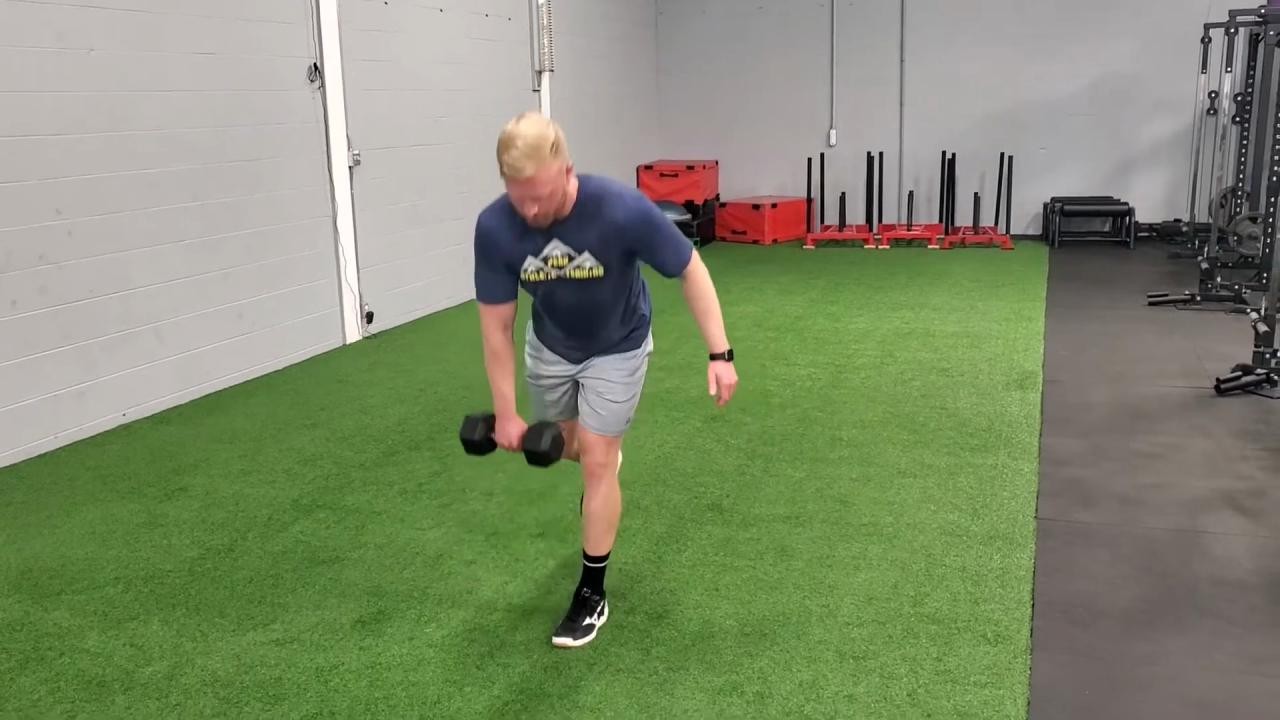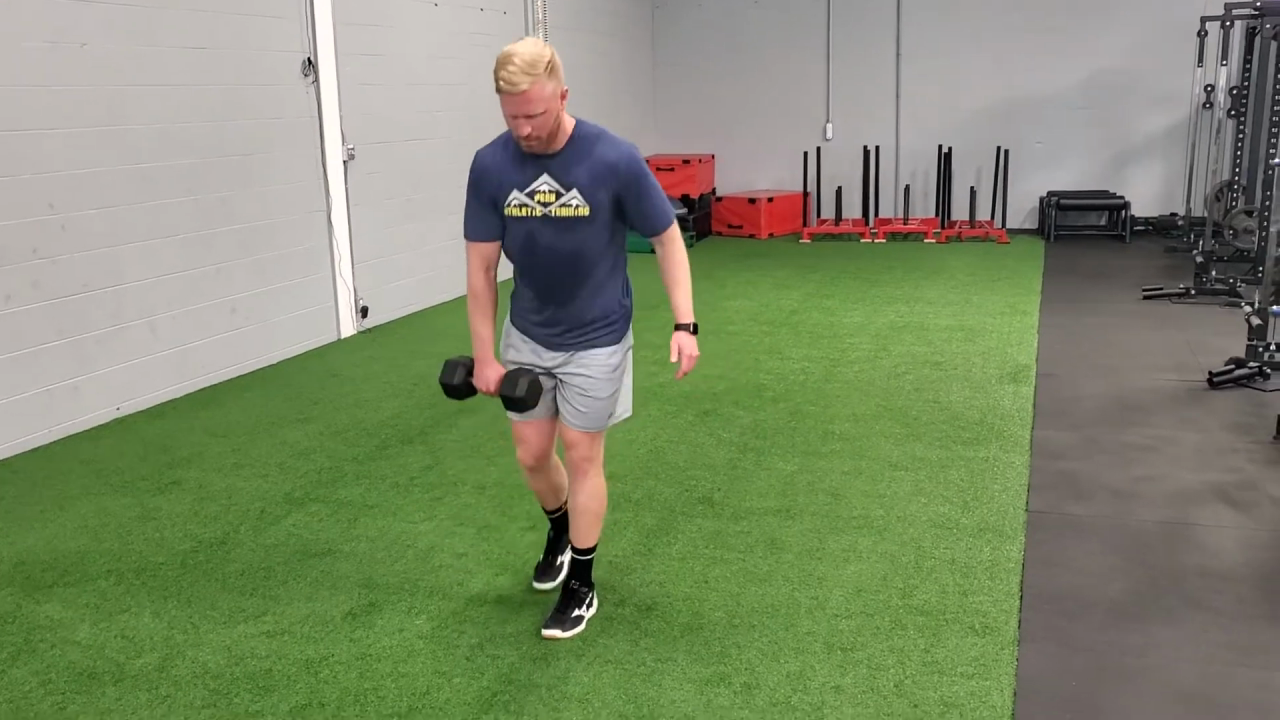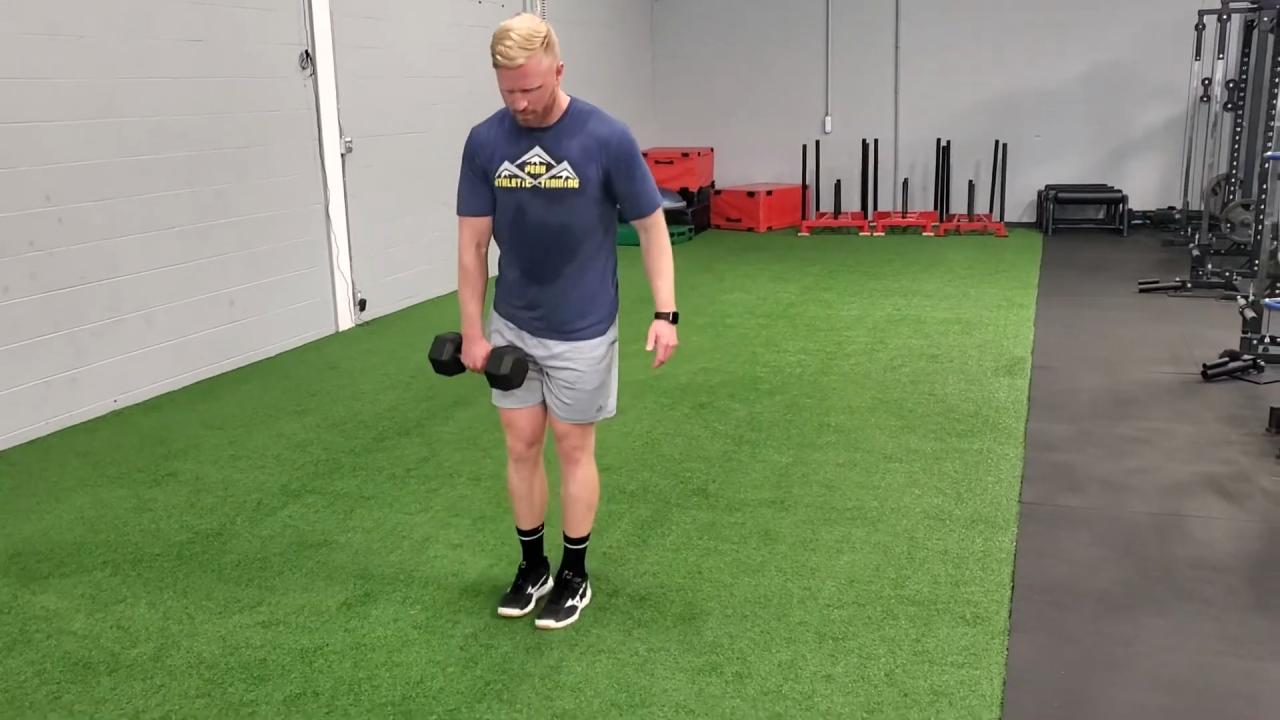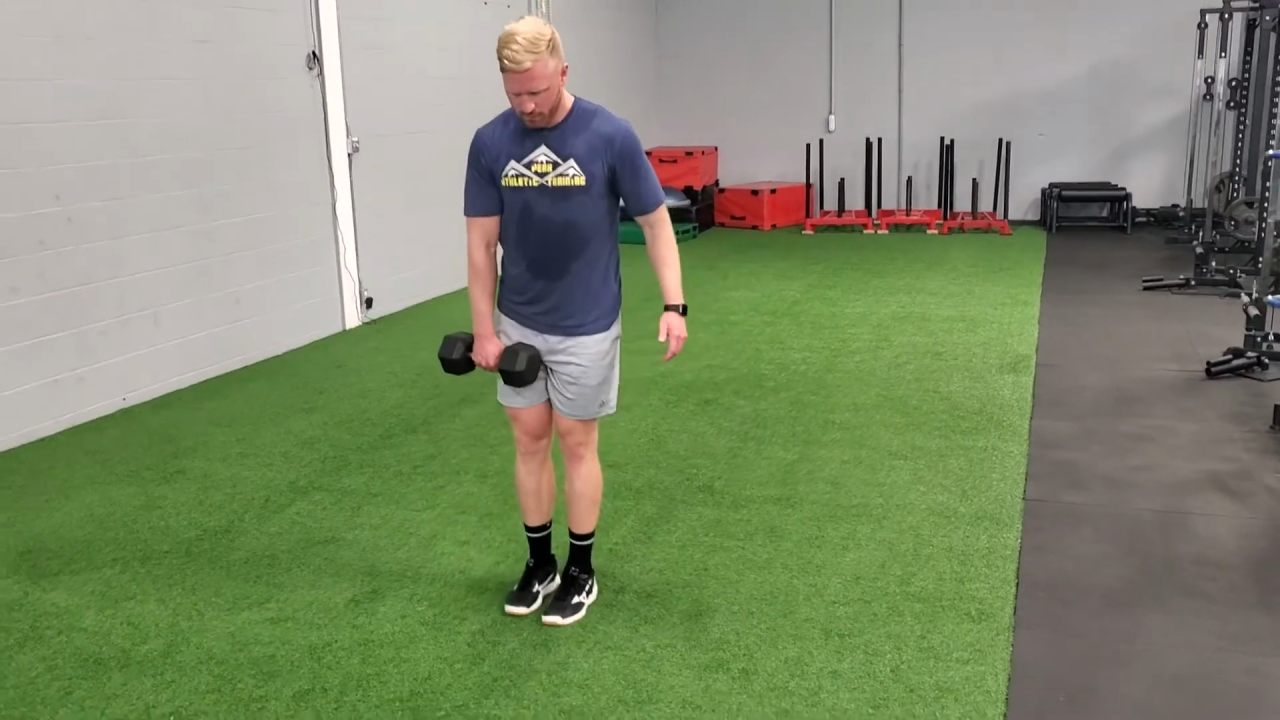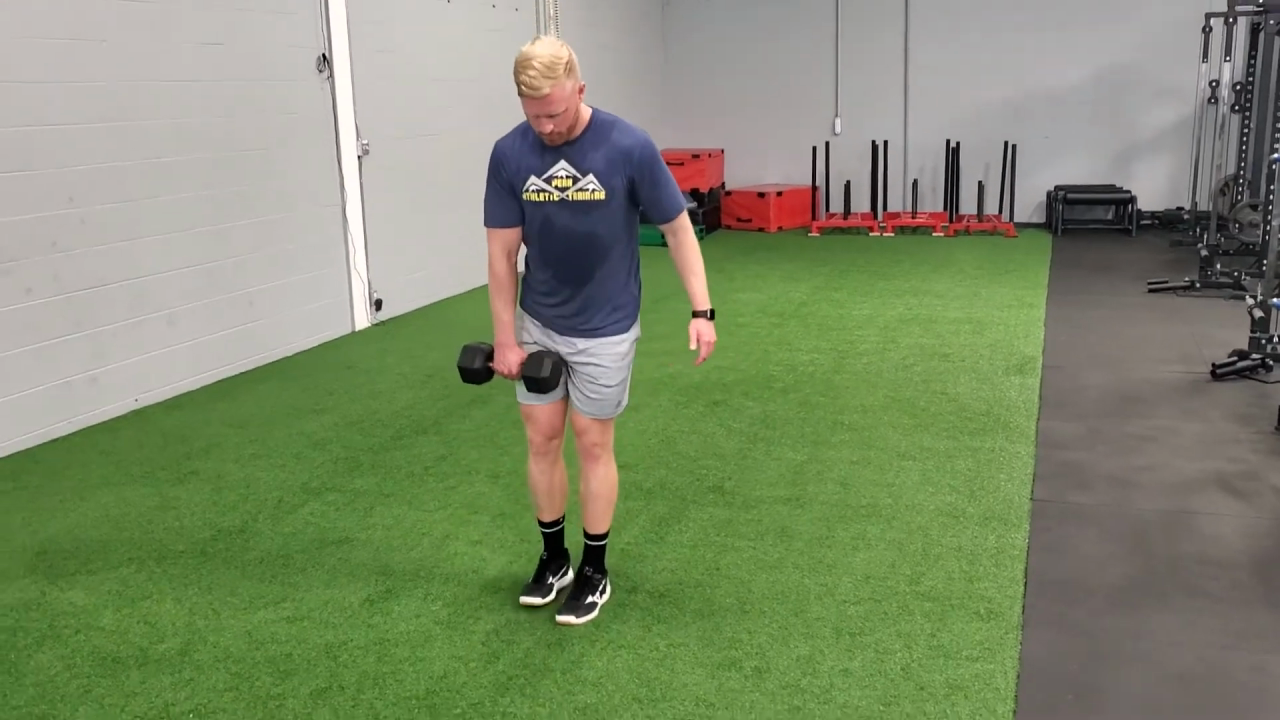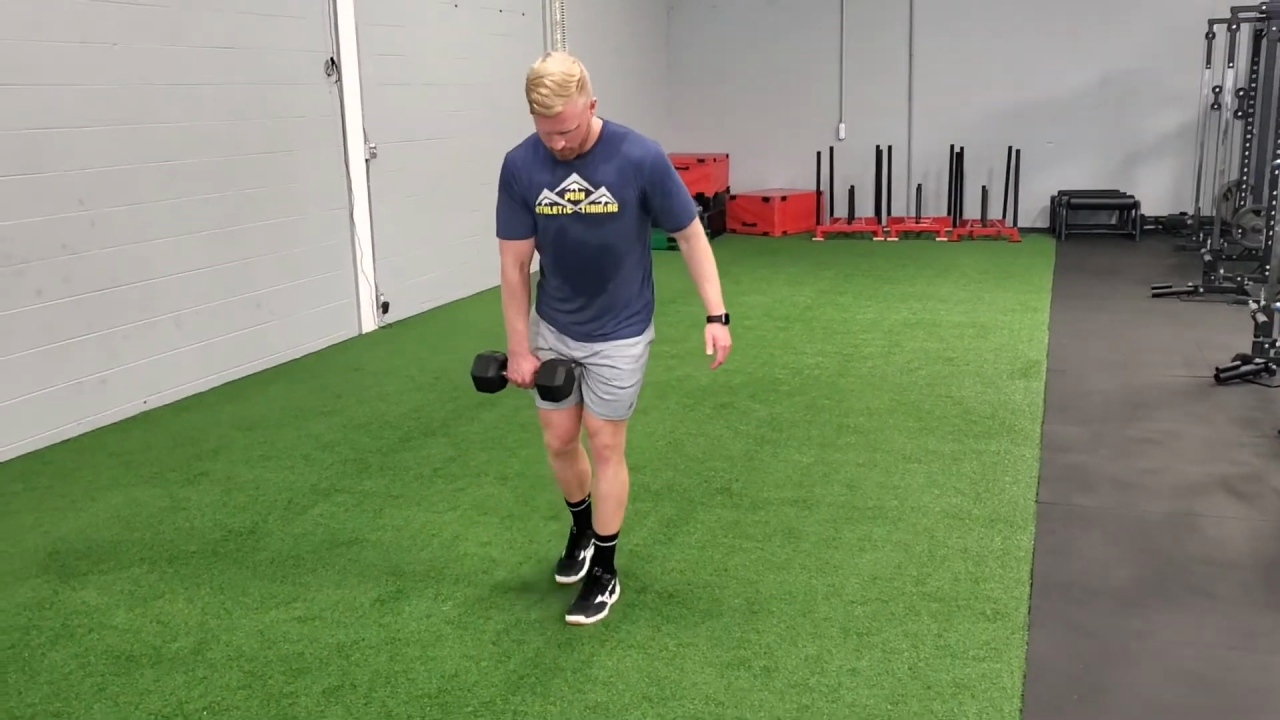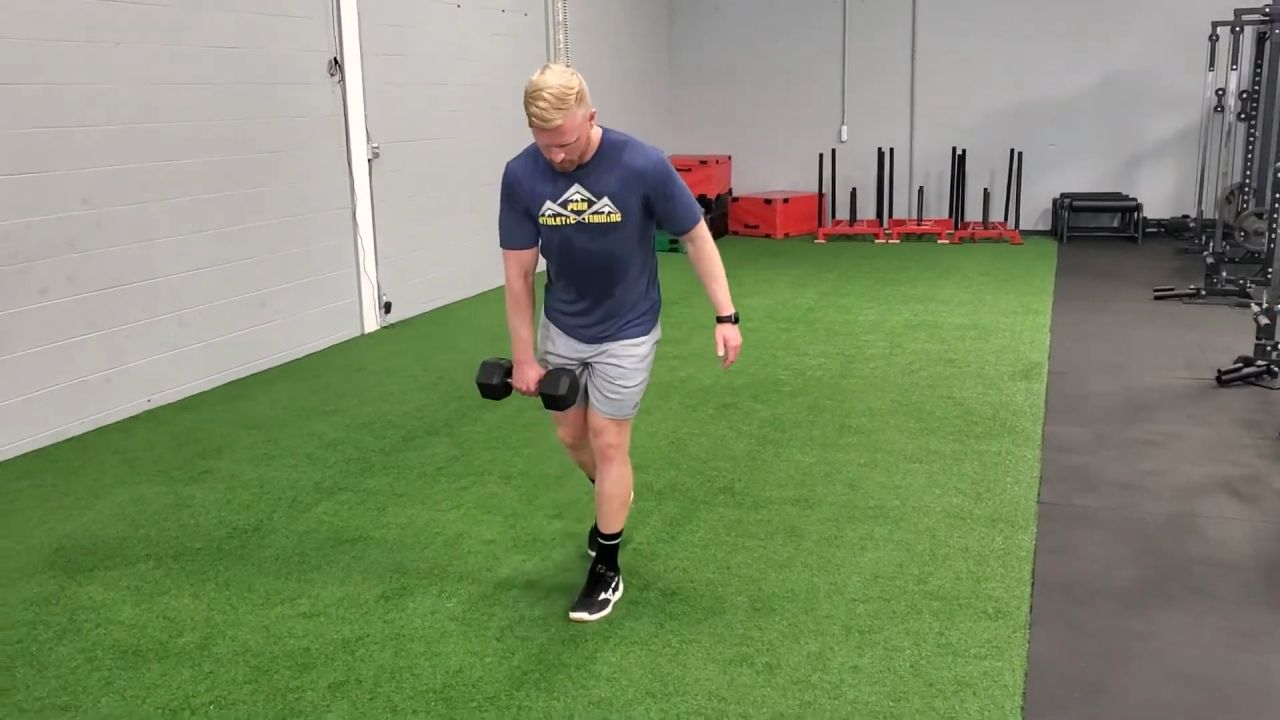
dt=0.3s
person 1, frame 1
left shoulder: (622, 210)
right shoulder: (494, 227)
left elbow: (690, 269)
right elbow: (496, 325)
left wrist: (720, 354)
right wrist: (506, 414)
left hip: (616, 348)
right hip: (551, 347)
left knee: (596, 462)
right knee: (562, 446)
left ankle: (592, 593)
right ankle: (604, 449)
person 1, frame 2
left shoulder: (615, 160)
right shoulder: (490, 165)
left elbow: (667, 239)
right elbow: (481, 267)
left wrist: (685, 325)
right wrist: (484, 356)
left hip: (596, 339)
right hip: (526, 336)
left knee: (581, 456)
right knee: (530, 454)
left ankle: (580, 586)
right ankle: (561, 530)
person 1, frame 3
left shoulder: (607, 138)
right shoulder: (484, 142)
left elbow: (652, 227)
right elbow: (473, 243)
left wrist: (665, 313)
right wrist: (472, 332)
left hip: (582, 329)
right hip: (512, 326)
left knee: (572, 448)
right knee: (521, 446)
left ankle: (575, 575)
right ankle: (533, 567)
person 1, frame 4
left shoulder: (610, 136)
right shoulder: (490, 143)
left elbow: (655, 222)
right elbow: (481, 244)
left wrist: (673, 305)
right wrist: (484, 330)
left hip: (585, 326)
right hip: (517, 323)
left knee: (575, 442)
right knee: (528, 439)
left ankle: (580, 572)
right ankle: (539, 563)
person 1, frame 5
left shoulder: (629, 148)
right shoulder: (509, 154)
left elbow: (677, 228)
right elbow: (502, 253)
left wrist: (701, 310)
right wrist: (504, 339)
left hip: (605, 327)
right hip: (538, 324)
left knee: (592, 443)
right knee: (541, 439)
left ankle: (594, 571)
right ankle: (553, 558)
person 1, frame 6
left shoulder: (641, 158)
right shoulder: (520, 166)
left elbow: (690, 235)
right elbow: (514, 264)
left wrist: (716, 315)
right wrist: (519, 349)
left hip: (619, 331)
right hip: (553, 327)
left knee: (604, 445)
right knee: (558, 441)
left ankle: (603, 572)
right ankle: (580, 529)
person 1, frame 7
left shoulder: (643, 165)
right shoulder: (520, 176)
left elbow: (696, 236)
right elbow: (518, 273)
left wrist: (725, 315)
right wrist: (523, 357)
left hip: (626, 331)
right hip: (561, 328)
left knee: (608, 444)
right knee: (572, 438)
left ankle: (606, 570)
right ankle: (612, 496)
